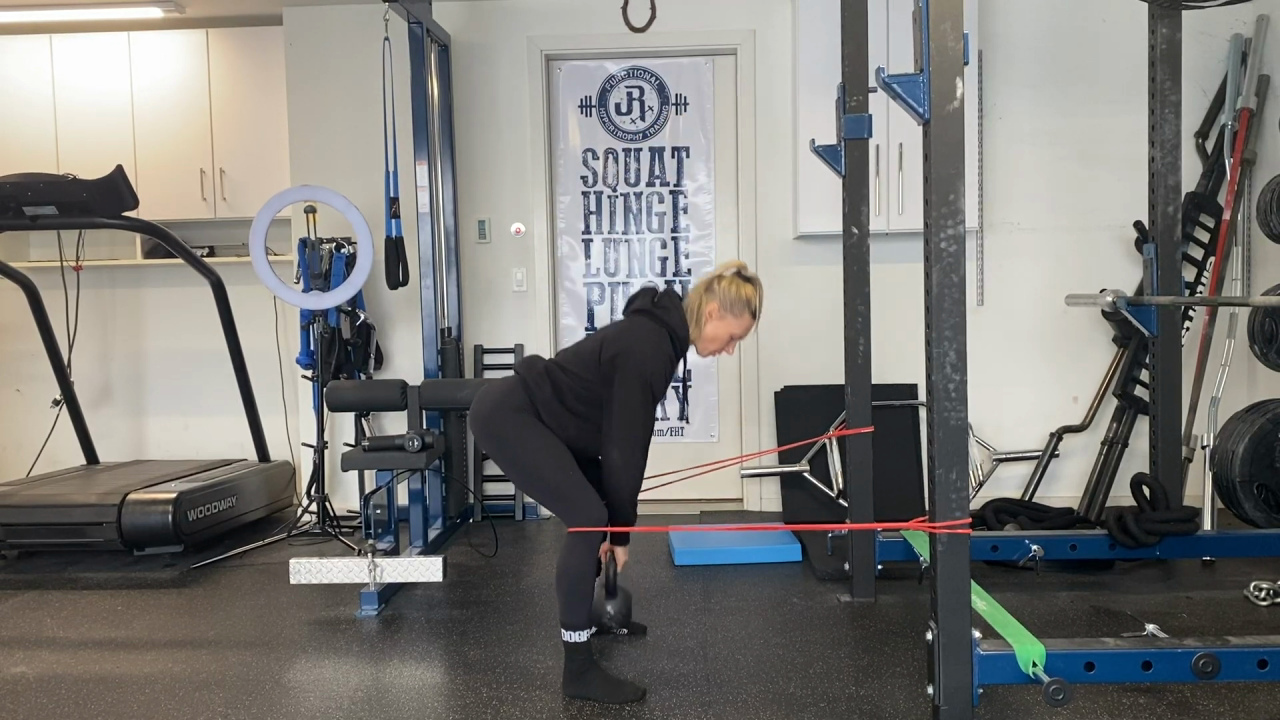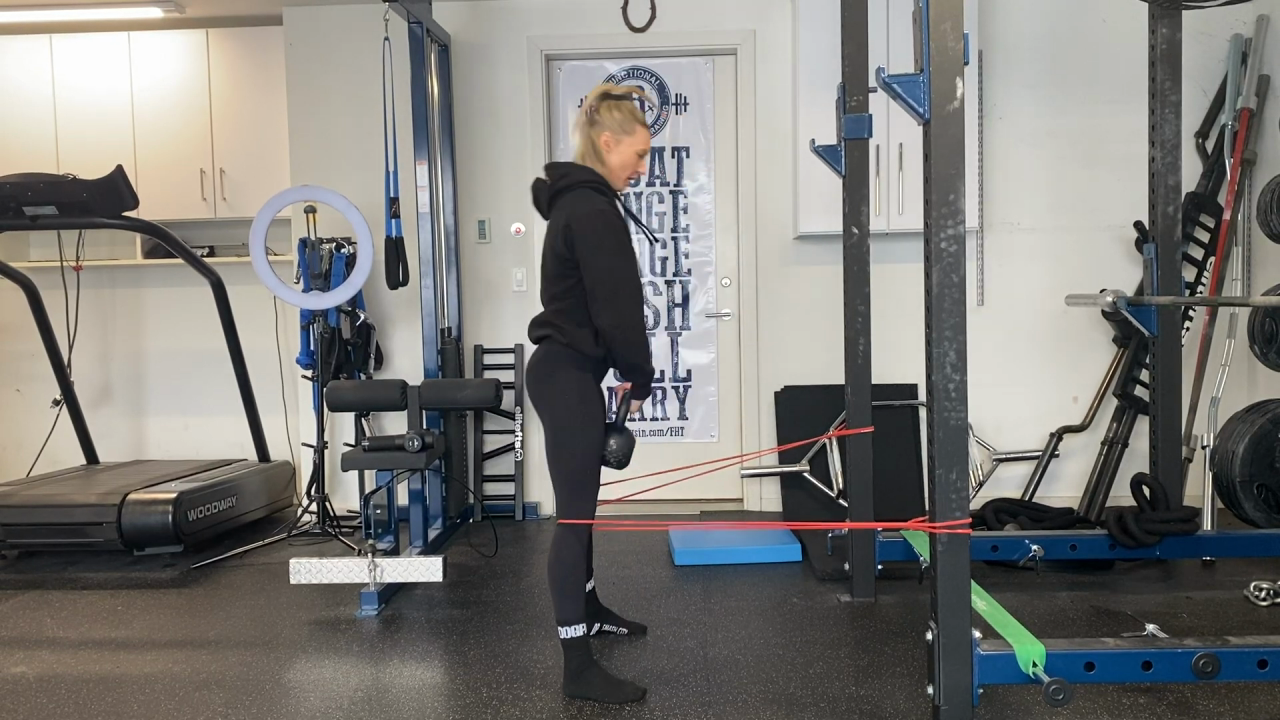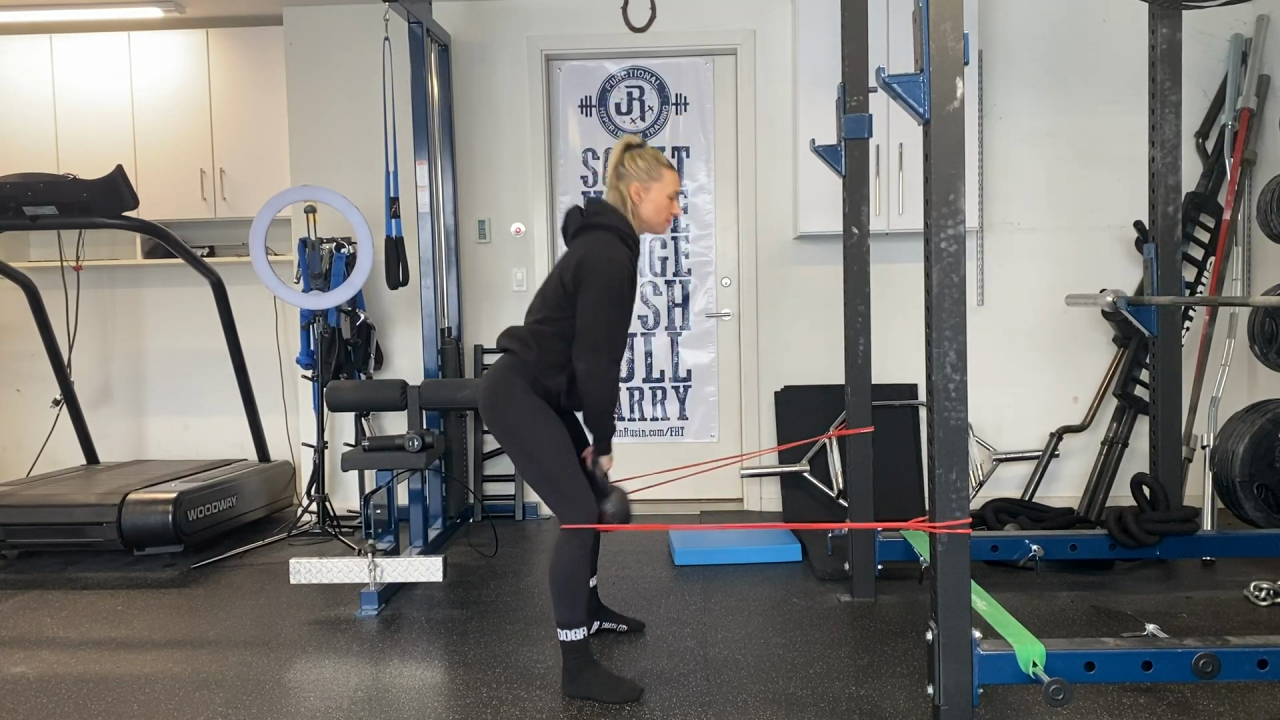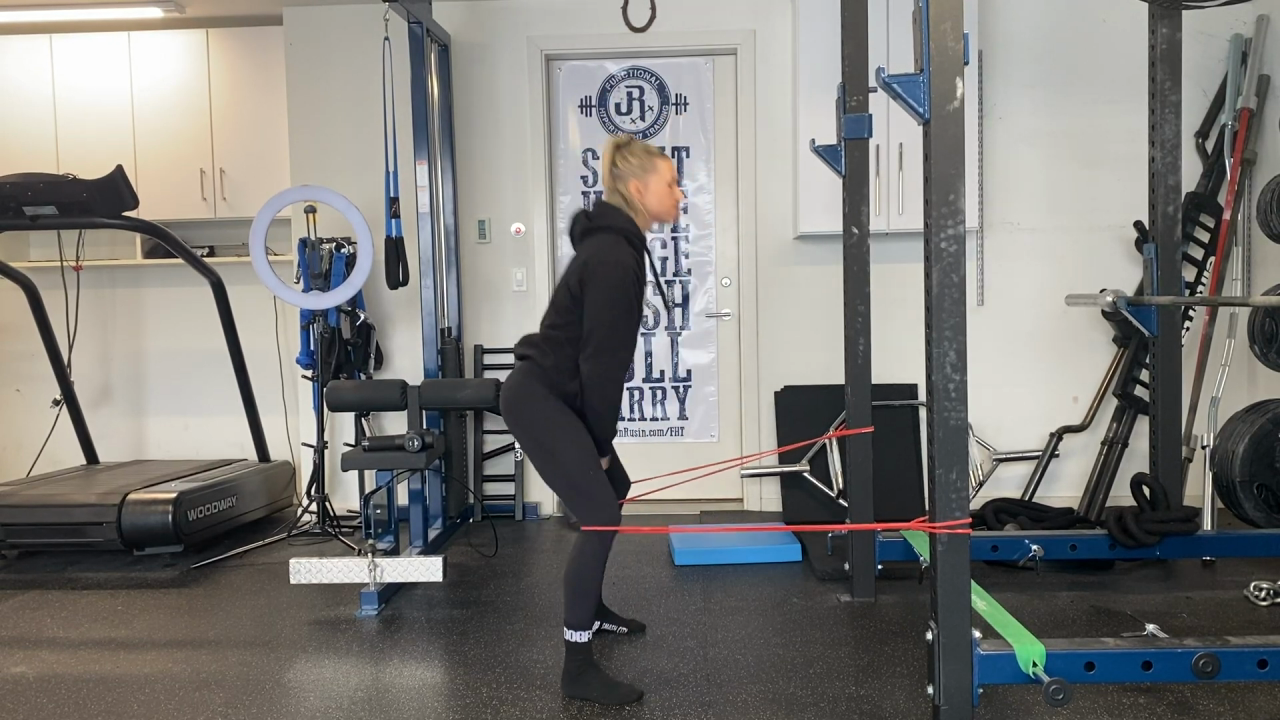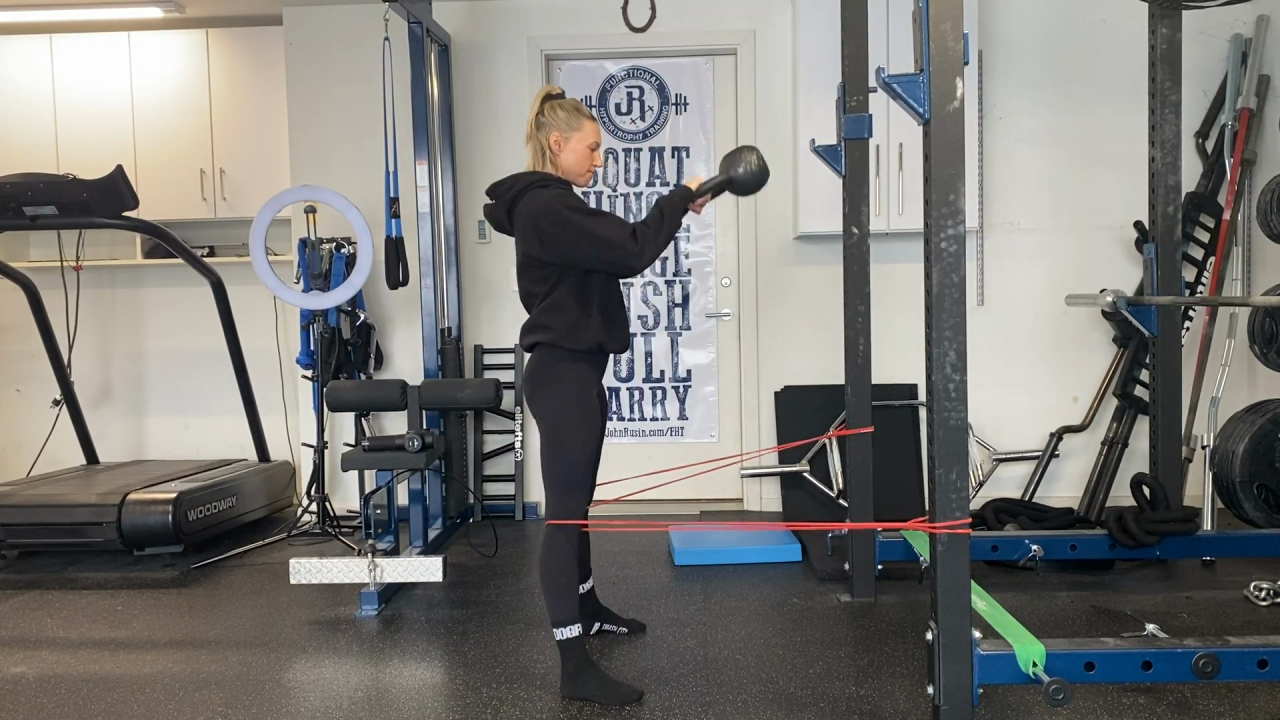
dt=0.5s
person 1, frame 1
left shoulder: (659, 336)
right shoulder: (646, 349)
left elbow: (627, 439)
right elbow: (623, 446)
left wrist: (619, 524)
right wrist: (621, 533)
left hip: (527, 413)
right hip: (505, 416)
left knee: (597, 505)
right knee: (588, 517)
left ankle: (591, 613)
right ankle: (579, 669)
person 1, frame 2
left shoulder: (578, 201)
right shoulder: (591, 208)
right elbow: (616, 309)
left wrist: (627, 373)
right wrist: (641, 378)
left hip: (567, 369)
right hip: (569, 376)
left knee: (583, 502)
right knee: (575, 512)
left ankle: (589, 608)
right ankle: (577, 668)
person 1, frame 3
left shoulder: (607, 243)
right shoulder: (608, 255)
left elbow: (593, 352)
right elbow: (596, 360)
left wrist: (597, 435)
right wrist: (603, 439)
left hip: (538, 390)
right hip: (518, 394)
left knee: (588, 497)
right knee: (578, 512)
left ankle: (589, 608)
right ankle: (576, 665)
person 1, frame 4
left shoulder: (618, 243)
right shoulder: (613, 255)
left elbow: (603, 352)
right elbow: (601, 360)
left wrist: (600, 440)
right wrist: (601, 441)
left hip: (559, 393)
right hip: (539, 397)
left knee: (614, 489)
right knee: (599, 515)
left ankle: (592, 606)
right ankle: (577, 666)
person 1, frame 5
left shoulder: (550, 204)
right shoulder: (545, 207)
left elbow: (615, 249)
right elbow: (629, 252)
left wrist: (676, 206)
right wrist: (679, 198)
left hip: (574, 370)
right hip: (563, 374)
left knee: (577, 503)
right knee: (565, 513)
left ankle: (586, 608)
right ankle: (575, 667)
